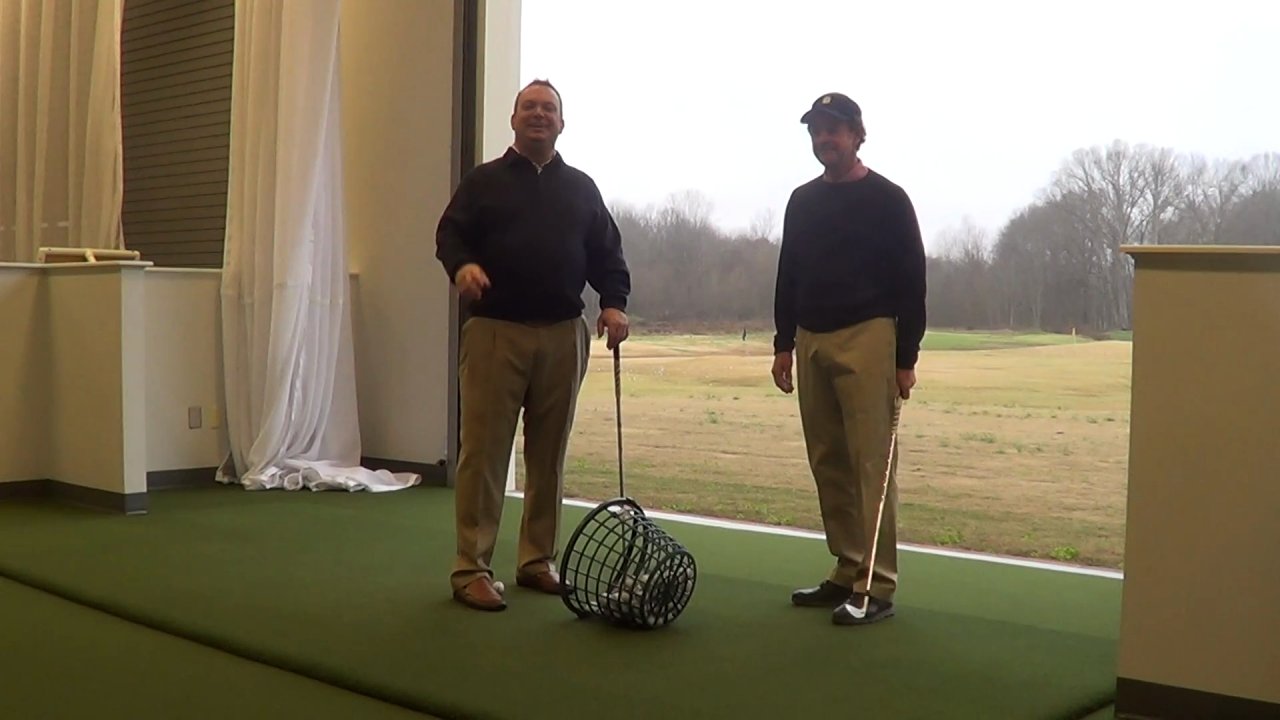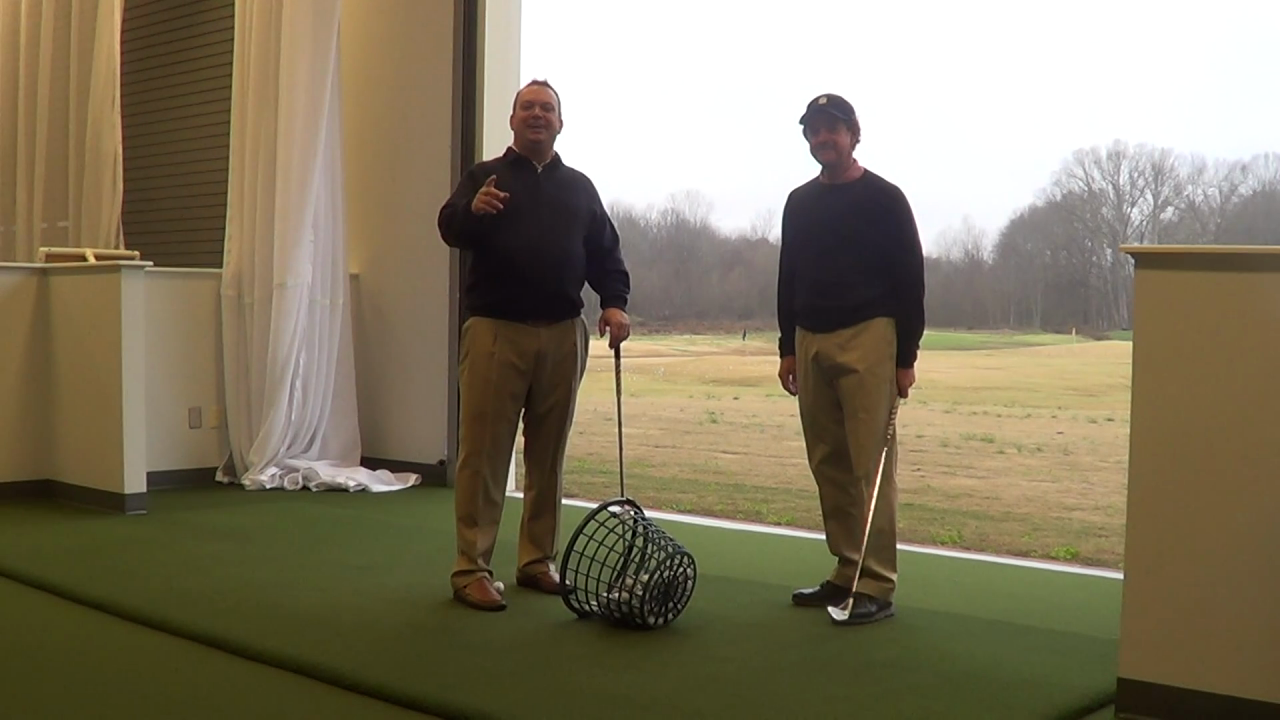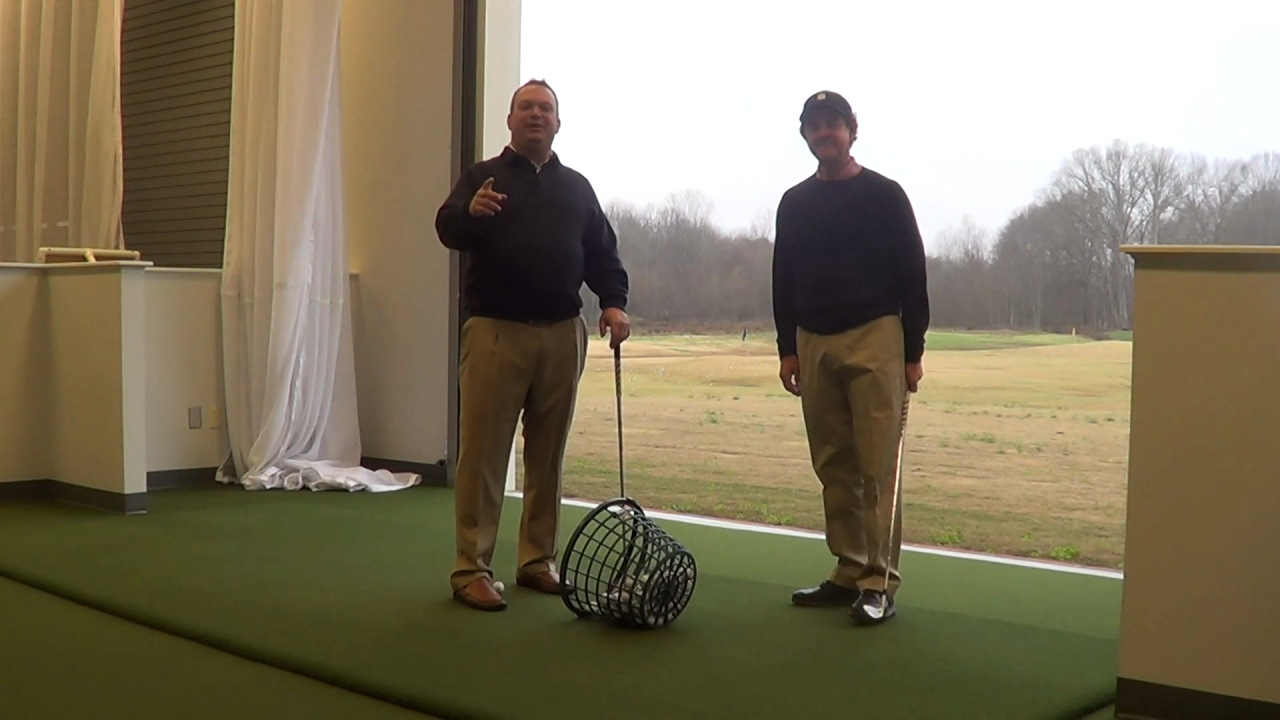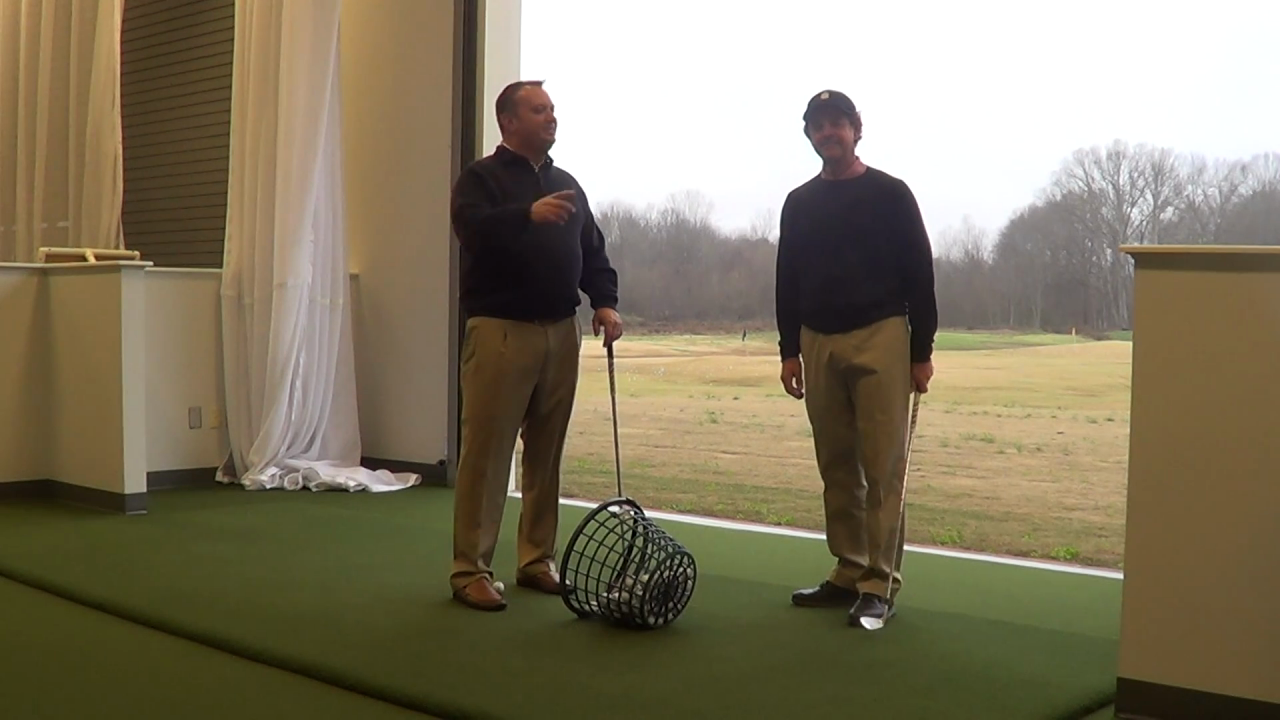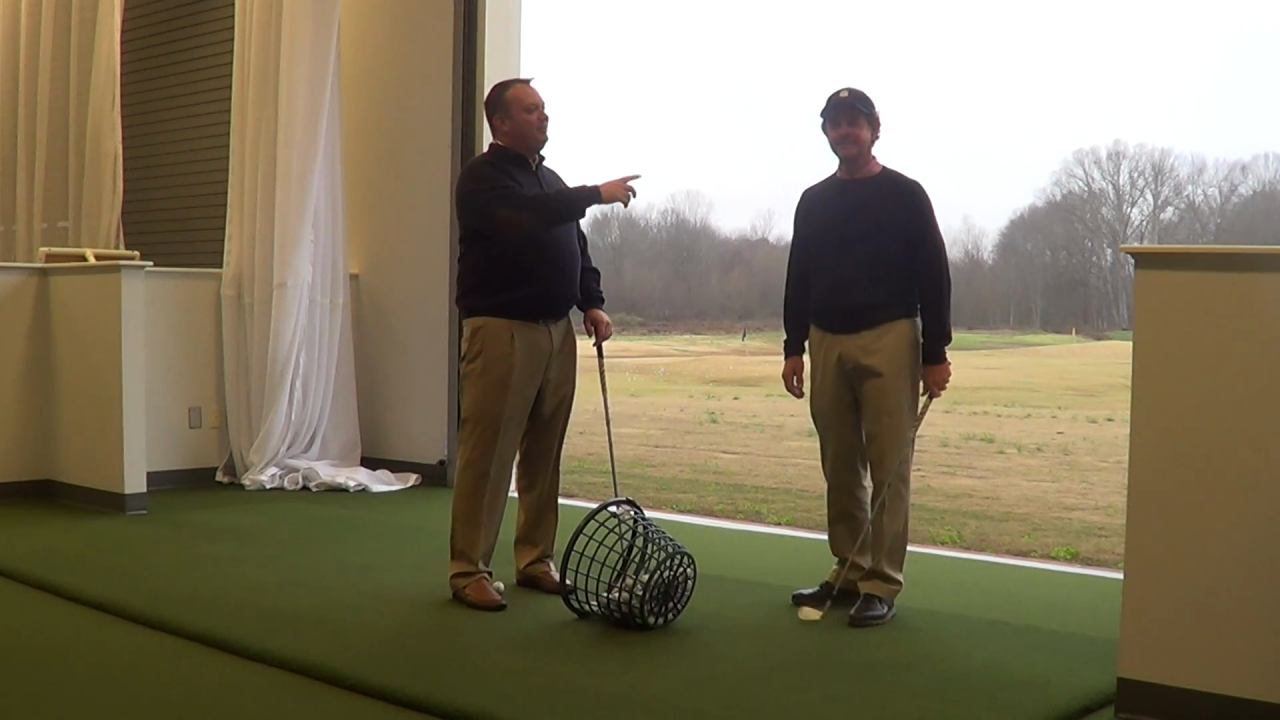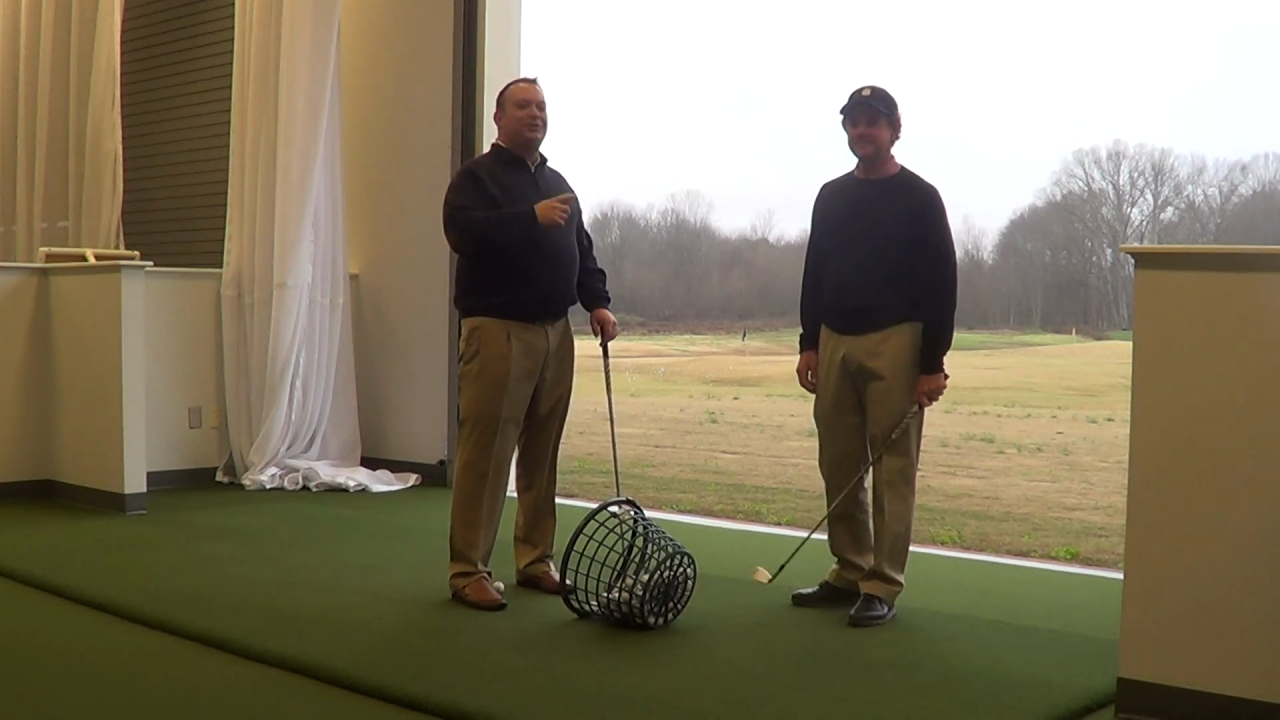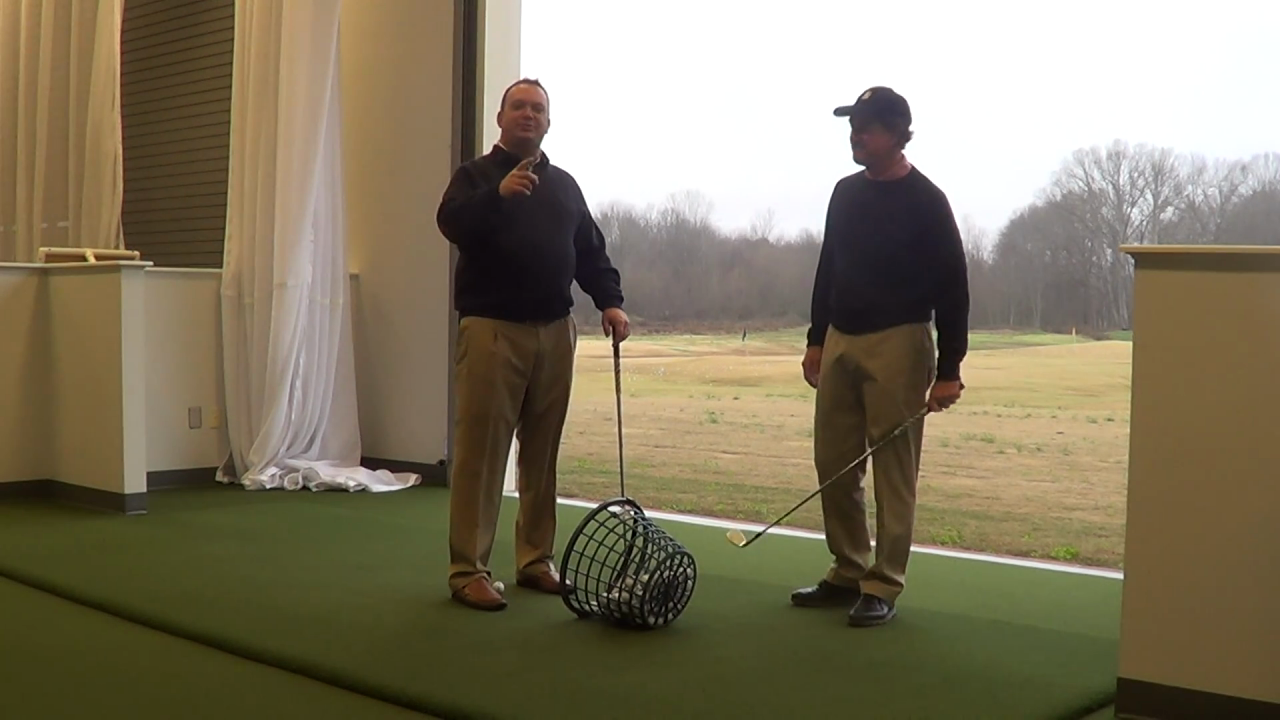
dt=0.3s
person 1, frame 1
left shoulder: (888, 199)
right shoulder: (802, 200)
left elbow: (911, 282)
right elbow: (788, 276)
left wrist: (907, 357)
right wrist: (784, 342)
left hip: (867, 338)
right hip: (813, 342)
left knee: (871, 463)
right knee: (829, 464)
left ankle: (876, 584)
right ankle: (847, 572)
person 1, frame 2
left shoulder: (884, 199)
right shoulder: (799, 202)
left elbow: (909, 281)
left wrist: (907, 356)
right wrist: (788, 346)
left hip: (866, 339)
right hip: (812, 342)
left knee: (871, 463)
right knee: (829, 465)
left ankle: (876, 584)
right ankle: (847, 570)
person 1, frame 3
left shoulder: (885, 195)
right shoulder: (794, 202)
left elbow: (912, 275)
right elbow: (784, 280)
left wrist: (913, 350)
right wrist: (787, 348)
left hip: (874, 339)
right hip: (816, 343)
left knee: (878, 463)
right knee: (833, 465)
left ankle: (879, 580)
right ankle: (848, 572)
person 1, frame 4
left shoulder: (890, 194)
right shoulder: (799, 203)
left elbow: (919, 275)
right elbow: (787, 281)
left wrist: (922, 349)
right wrist: (789, 349)
left hip: (880, 339)
right hip: (820, 344)
left knee: (883, 465)
right knee: (836, 466)
left ankle: (880, 582)
right ankle: (848, 572)
person 1, frame 5
left shoulder: (905, 195)
right shoulder: (814, 200)
left elbow: (933, 276)
right elbow: (799, 278)
left wrist: (935, 352)
right wrist: (793, 347)
left hip: (889, 341)
right hip: (828, 343)
left knee: (888, 467)
right knee: (839, 467)
left ankle: (882, 584)
right ankle: (849, 571)
person 1, frame 6
left shoulder: (919, 198)
right shoulder: (831, 196)
left elbow: (941, 285)
right elbow: (814, 274)
left wrist: (933, 362)
right wrist: (809, 343)
left hip: (895, 344)
right hip: (837, 344)
left knee: (893, 469)
right knee: (838, 467)
left ankle: (882, 584)
right ankle: (849, 572)
person 1, frame 7
left shoulder: (926, 202)
right shoulder: (845, 192)
left elbow: (951, 288)
left wrist: (948, 368)
right wrist: (816, 337)
left hip: (897, 344)
right hip: (841, 343)
left knee: (893, 468)
right knee: (833, 463)
left ankle: (883, 585)
right ankle: (847, 572)
person 2, frame 1
left shoulder: (581, 186)
right shoulder: (484, 180)
left elbow: (607, 250)
right elbow: (449, 234)
left wrist: (614, 302)
right wrist: (461, 264)
left hip: (563, 334)
right hip: (495, 333)
left knee: (548, 454)
right knee: (484, 452)
left ankle: (538, 560)
right ankle: (471, 569)
person 2, frame 2
left shoulder: (579, 186)
right shoulder: (483, 176)
left elbow: (606, 250)
right elbow: (450, 227)
left wrist: (614, 302)
right wrist: (474, 210)
left hip: (563, 334)
right hip: (495, 332)
left knee: (548, 455)
right knee: (483, 452)
left ankle: (538, 560)
right ankle: (471, 568)
person 2, frame 3
left shoulder: (576, 186)
right shoulder: (483, 177)
left elbow: (603, 250)
right elbow: (448, 229)
left wrist: (614, 301)
right wrist: (472, 212)
left hip: (563, 333)
right hip: (495, 331)
left knee: (548, 454)
right knee: (484, 452)
left ankle: (538, 560)
right ankle: (471, 569)
person 2, frame 4
left shoulder: (566, 184)
right shoulder: (482, 176)
left elbow: (592, 250)
right elbow: (470, 229)
left wrist: (605, 301)
right wrist: (527, 213)
left hip: (560, 332)
right hip: (499, 331)
left knee: (547, 453)
right knee: (486, 451)
left ankle: (537, 559)
right ankle: (470, 569)
person 2, frame 5
left shoulder: (552, 180)
right shoulder: (483, 175)
left elbow: (577, 248)
right elbow: (526, 216)
left wrist: (593, 302)
right wrist: (595, 194)
left hip: (557, 330)
right hip: (499, 330)
left knee: (544, 452)
right knee: (487, 451)
left ankle: (536, 559)
right ankle: (468, 570)
person 2, frame 6
left shoulder: (556, 181)
right shoulder: (476, 176)
left elbow: (581, 249)
right elbow: (464, 236)
left wrist: (597, 302)
right wrist: (531, 216)
left hip: (555, 331)
right hip: (496, 330)
left knee: (542, 452)
right knee: (485, 452)
left ankle: (535, 559)
right ankle: (468, 569)
person 2, frame 7
left shoulder: (563, 184)
right shoulder: (476, 175)
left elbow: (590, 250)
right elbow: (452, 222)
left wrist: (610, 301)
right wrist: (497, 194)
left hip: (554, 332)
right hip: (491, 330)
left knee: (542, 452)
right knee: (481, 452)
left ankle: (536, 559)
right ankle: (468, 570)
